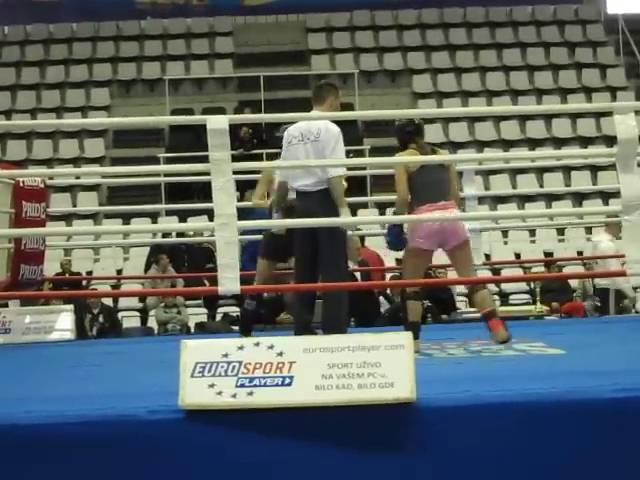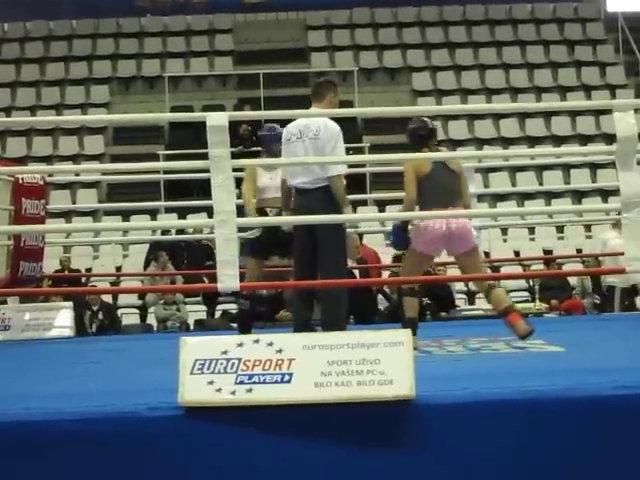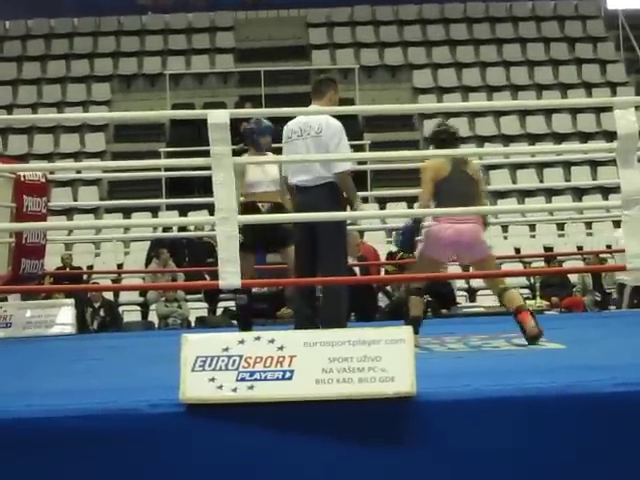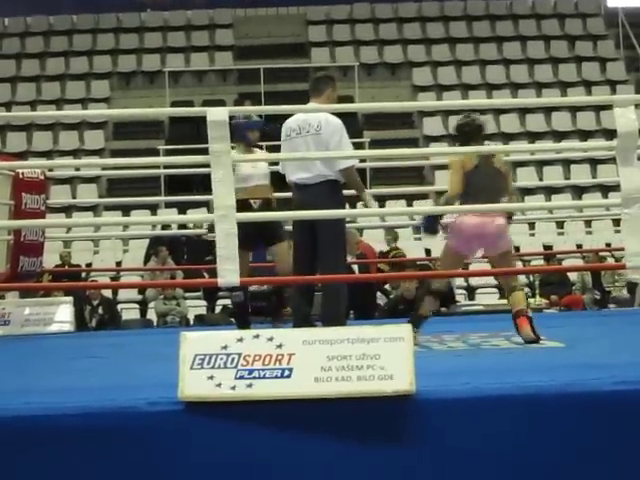
dt=0.1s
person 1, frame 1
left shoulder: (292, 131)
right shoulder: (330, 129)
left elbow: (282, 178)
right elbow: (334, 175)
left wrist: (278, 211)
right wrist: (343, 207)
left hip: (302, 203)
right hip: (324, 202)
left knee: (304, 271)
right knee: (333, 271)
left ankle: (302, 330)
right ankle: (334, 331)
person 1, frame 2
left shoulder: (290, 129)
right shoulder: (329, 127)
left elbow: (285, 177)
right elbow: (335, 173)
left wrist: (286, 210)
right wrist: (345, 206)
left hip: (301, 201)
right hip: (324, 199)
left knee: (303, 268)
right knee: (333, 268)
left ankle: (302, 327)
right ankle: (334, 328)
person 1, frame 3
left shoulder: (291, 126)
right shoulder: (331, 124)
left elbow: (287, 174)
right elbow: (341, 170)
right wrist: (354, 200)
left hip: (302, 198)
right hip: (326, 196)
left knee: (304, 265)
right knee: (332, 265)
left ankle: (303, 324)
right ankle: (333, 325)
person 1, frame 4
left shoulder: (289, 124)
right shoulder: (330, 121)
left elbow: (286, 171)
right elbow: (345, 167)
right wrist: (364, 193)
left hip: (300, 196)
right hip: (326, 194)
left knee: (303, 263)
right knee: (332, 263)
left ankle: (302, 322)
right ankle: (334, 323)
person 2, frame 1
left shoulder: (402, 158)
left elbow: (403, 197)
right elbow: (455, 195)
left hip: (424, 219)
right hip: (451, 217)
left knee: (411, 283)
right knee: (470, 278)
left ankle: (412, 339)
right ankle: (498, 328)
person 2, frame 2
left shoulder: (413, 162)
right shoulder: (454, 161)
left elbow: (410, 199)
right elbow: (465, 202)
left wrist: (402, 225)
left hip: (430, 224)
right hip: (459, 222)
left knee: (408, 279)
right knee: (483, 280)
left ankle: (409, 335)
right ankle: (517, 322)
person 2, frame 3
left shoulder: (432, 164)
right shoulder: (474, 166)
left elbow: (425, 202)
right elbow: (483, 206)
left wrist: (411, 226)
left hip: (443, 228)
right hip: (472, 229)
left knee: (416, 280)
right knee: (499, 283)
left ankle: (411, 333)
right ankle: (527, 323)
person 2, frame 4
left shoulder: (460, 157)
right shoulder: (499, 159)
left elbow: (455, 192)
right elbow: (512, 198)
left wrist: (435, 212)
right wrist: (505, 218)
left hip: (468, 222)
right hip: (495, 223)
left knee: (439, 280)
right knee: (510, 281)
left ankle: (413, 329)
right ankle: (526, 327)
person 3, frame 1
right shoulder: (271, 170)
right elbow: (257, 200)
right wrist: (272, 204)
right hip: (277, 230)
right knee: (260, 281)
right ankle: (244, 331)
person 3, frame 2
right shoulder: (253, 169)
right elbow: (247, 195)
right wrist: (253, 219)
right hip: (263, 225)
right knee: (252, 281)
right ankle: (244, 329)
person 3, frame 3
left shoulder: (275, 160)
right shoulder: (241, 163)
right elbow: (235, 195)
left hip: (277, 216)
right hip: (251, 218)
right knee: (246, 276)
right ankle: (245, 327)
person 3, frame 4
left shoulder: (262, 155)
left hip: (267, 212)
right hip: (244, 213)
left knee: (286, 269)
right knee: (241, 274)
right ankle: (243, 325)
